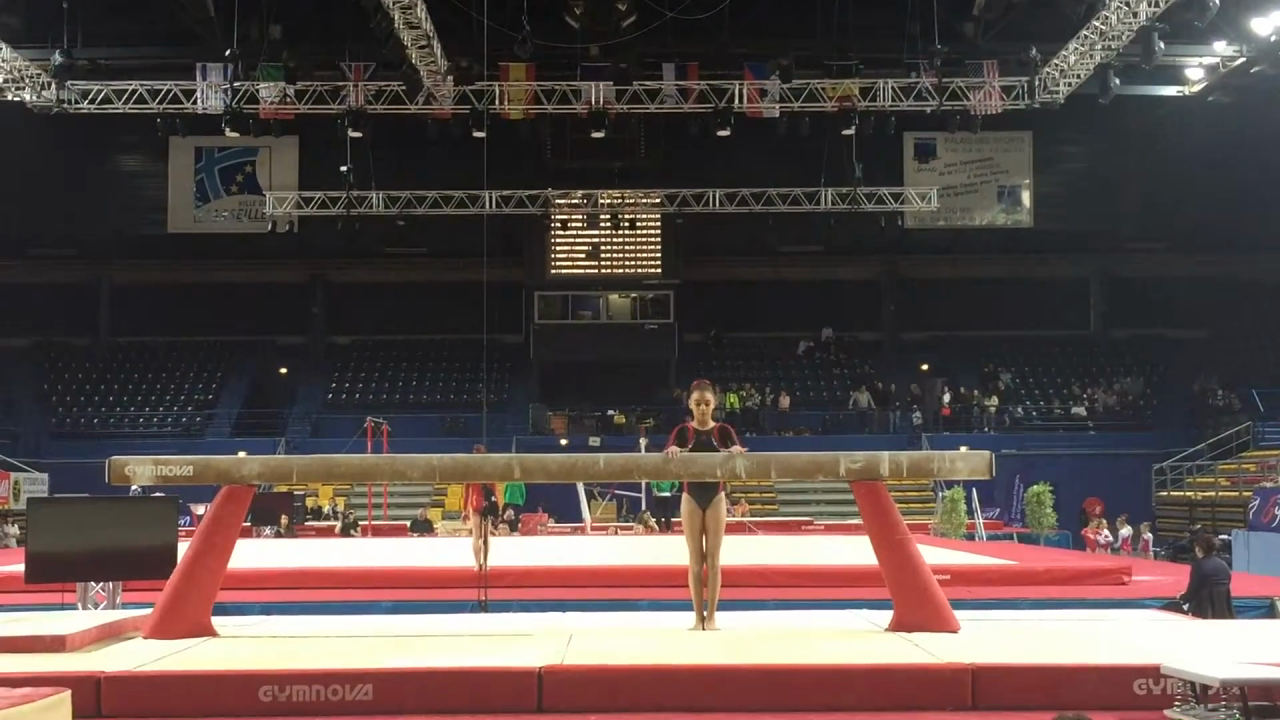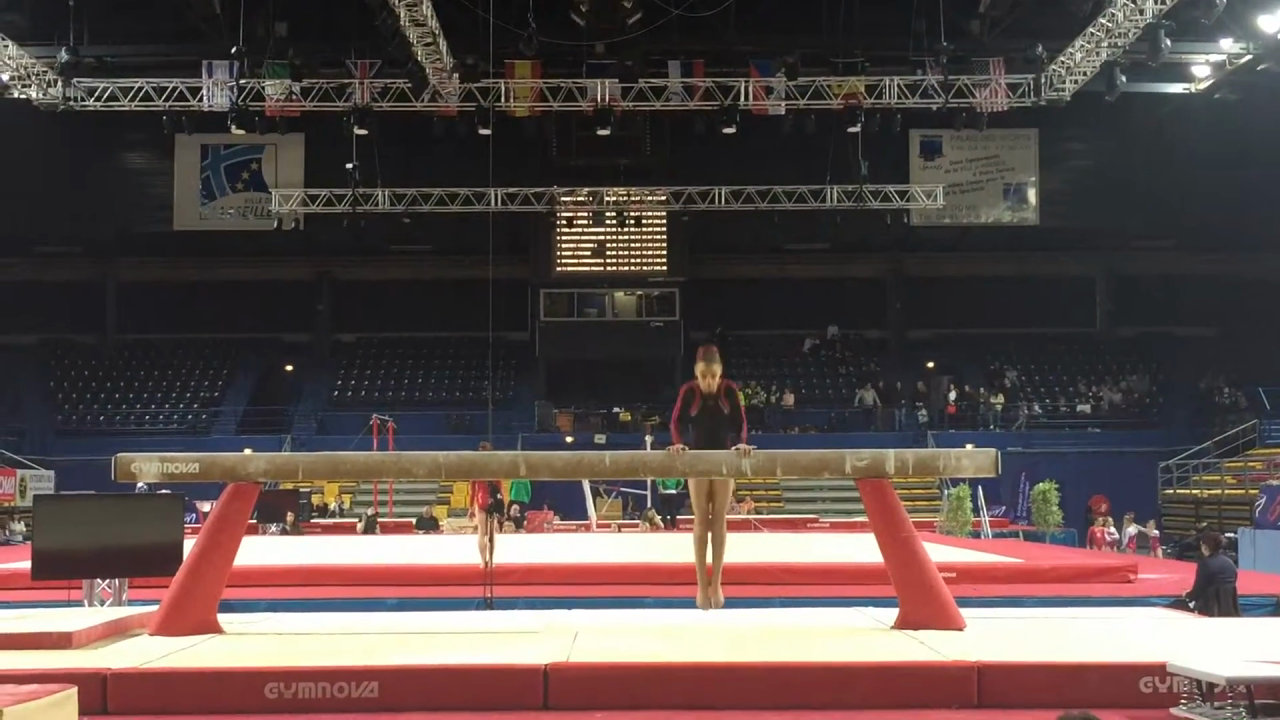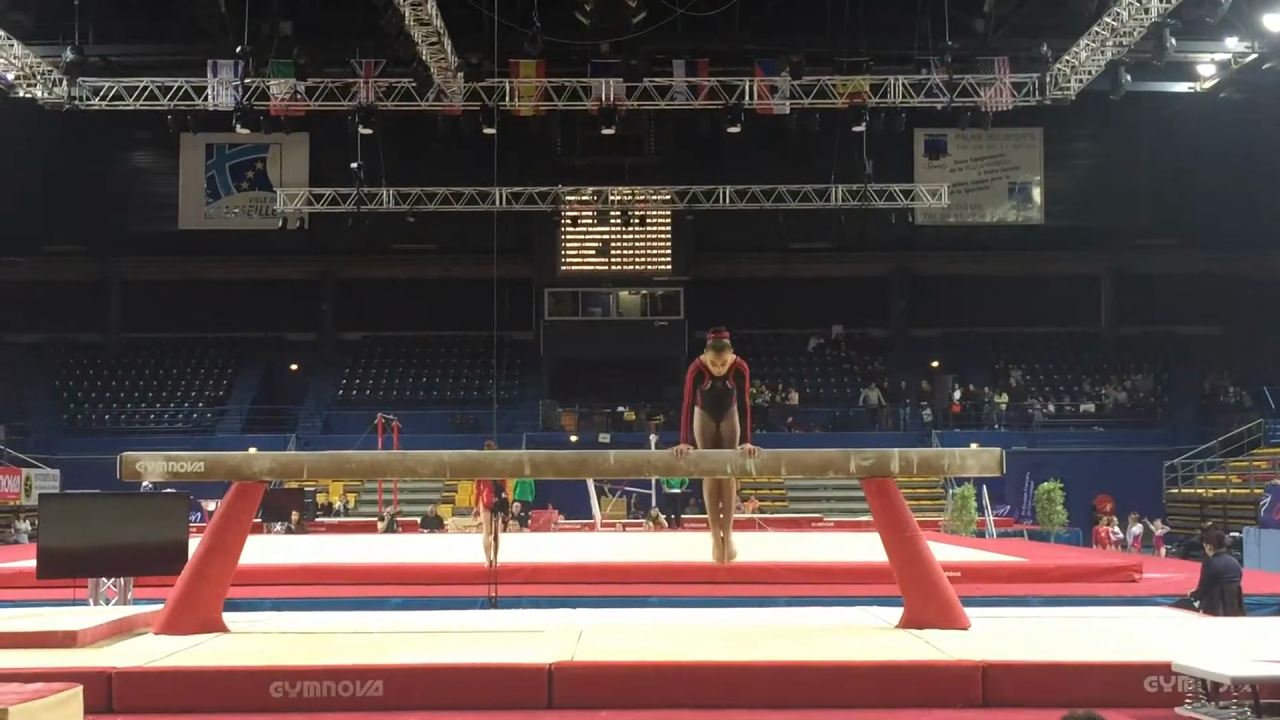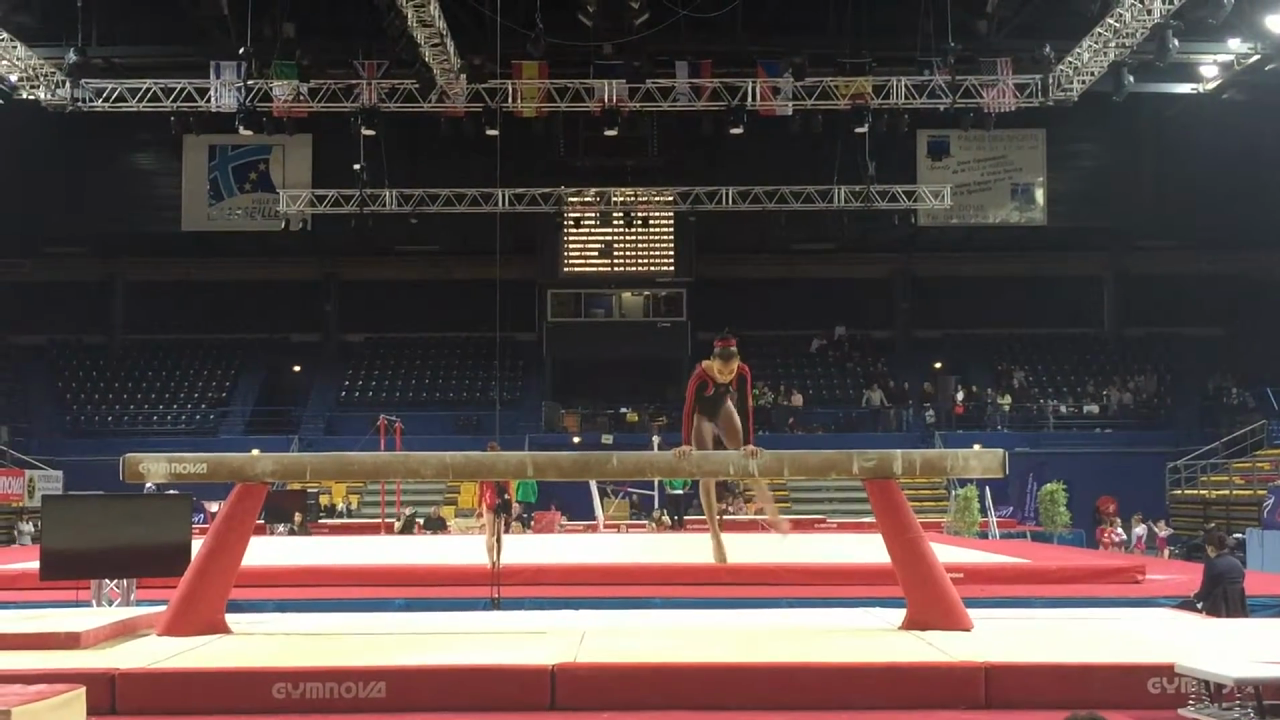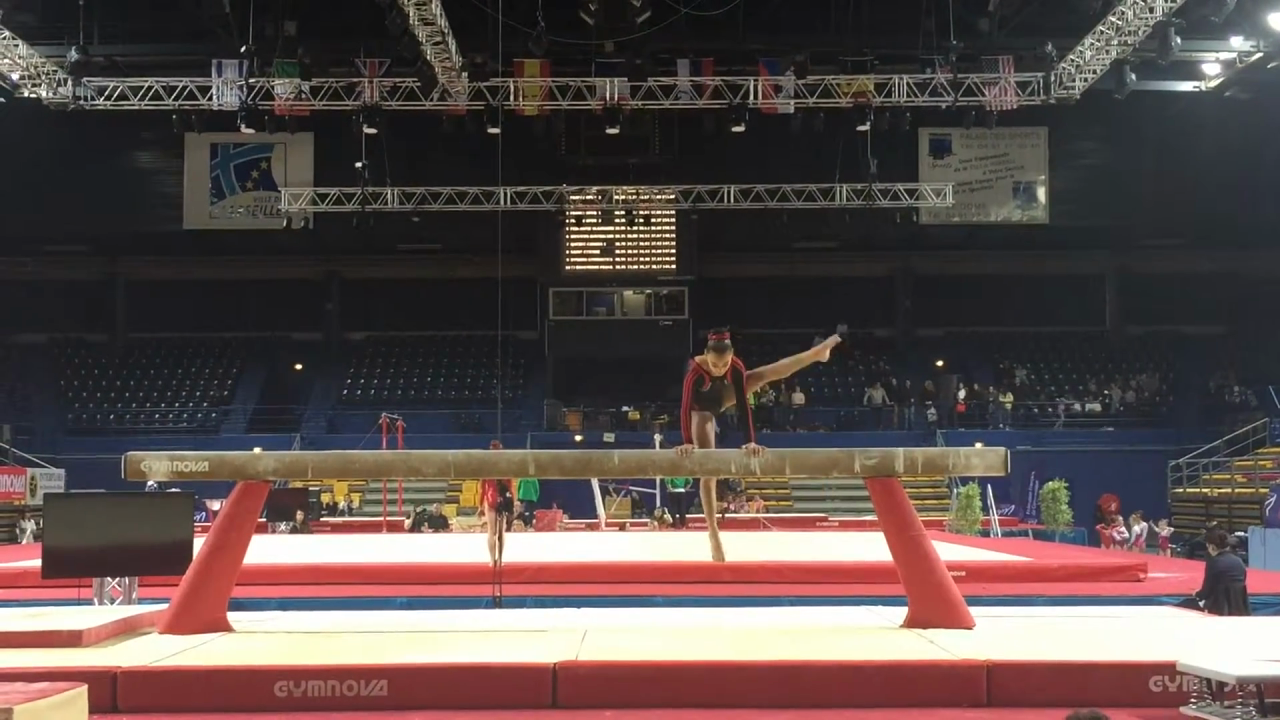
dt=0.5s
person 1, frame 1
left shoulder: (723, 430)
right shoulder: (683, 431)
left elbow: (735, 449)
right elbow: (671, 449)
left wrist: (737, 449)
right wrist: (671, 449)
left hip: (715, 498)
right hip: (691, 498)
left knee: (713, 559)
right knee: (696, 559)
left ankle: (711, 617)
right ankle: (698, 617)
person 1, frame 2
left shoulder: (730, 390)
right shoulder: (688, 391)
left elbow: (740, 420)
right elbow: (676, 421)
left wrist: (742, 443)
right wrist: (678, 442)
left knee: (719, 520)
right knee: (701, 520)
left ankle: (716, 583)
right ankle: (702, 583)
person 1, frame 3
left shoulder: (740, 368)
right shoulder: (696, 369)
left elbow: (743, 404)
right elbow: (688, 405)
left wrist: (746, 441)
right wrist: (685, 441)
left hip: (729, 413)
right hip: (704, 414)
left ankle: (727, 534)
right ankle: (715, 536)
person 1, frame 4
left shoulder: (743, 372)
right shoulder: (699, 376)
left elbow: (746, 408)
right elbow: (689, 410)
left wrist: (749, 443)
right wrist: (687, 444)
left hip: (723, 407)
right hip: (702, 413)
left knee: (748, 457)
left ankle: (771, 511)
right ankle: (715, 536)
person 1, frame 5
left shoulder: (736, 366)
right shoulder: (694, 371)
left elbow: (743, 404)
right elbow: (686, 408)
left wrist: (750, 441)
right wrist: (687, 443)
left hip: (722, 395)
right hip: (702, 410)
left knee: (766, 374)
left ankle: (817, 353)
right ankle: (713, 533)
